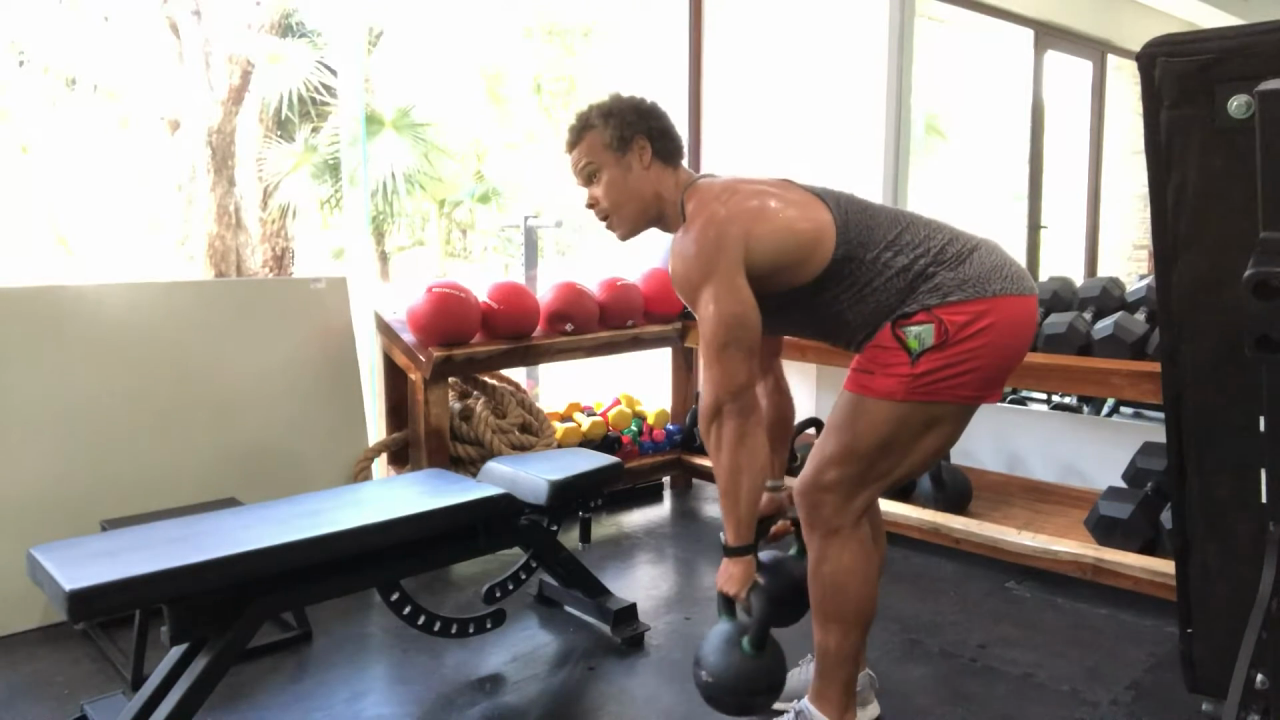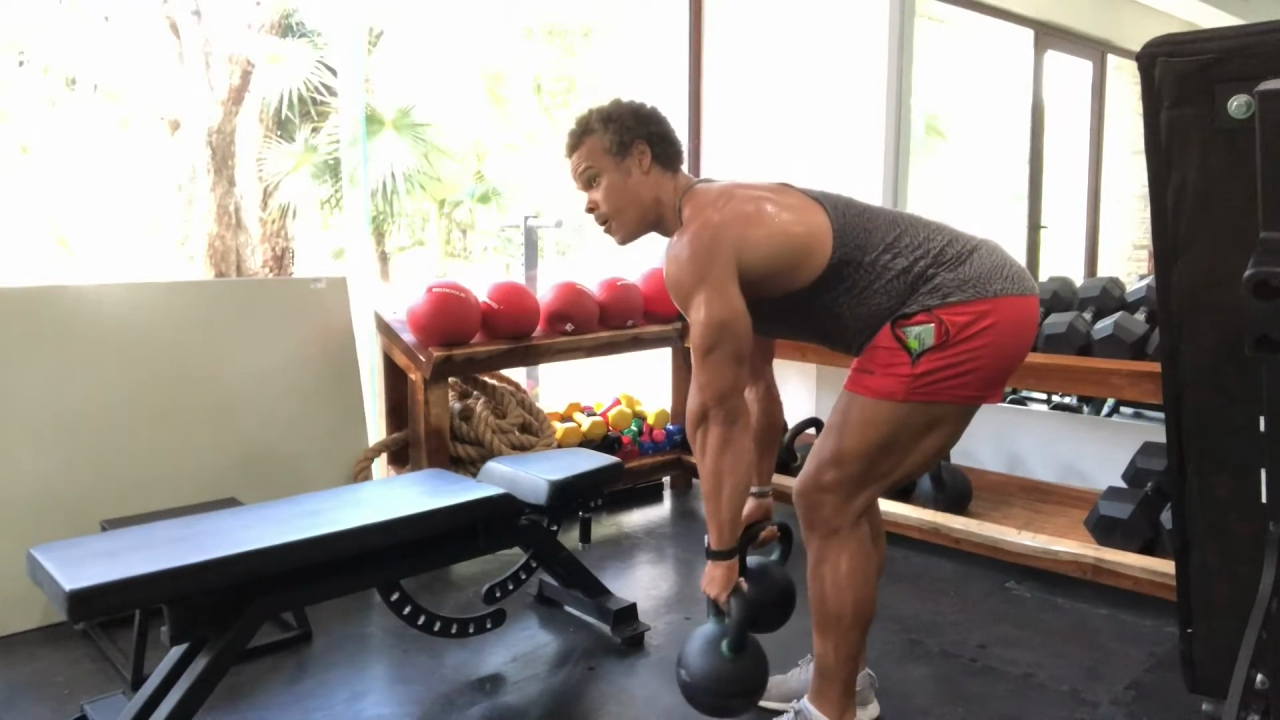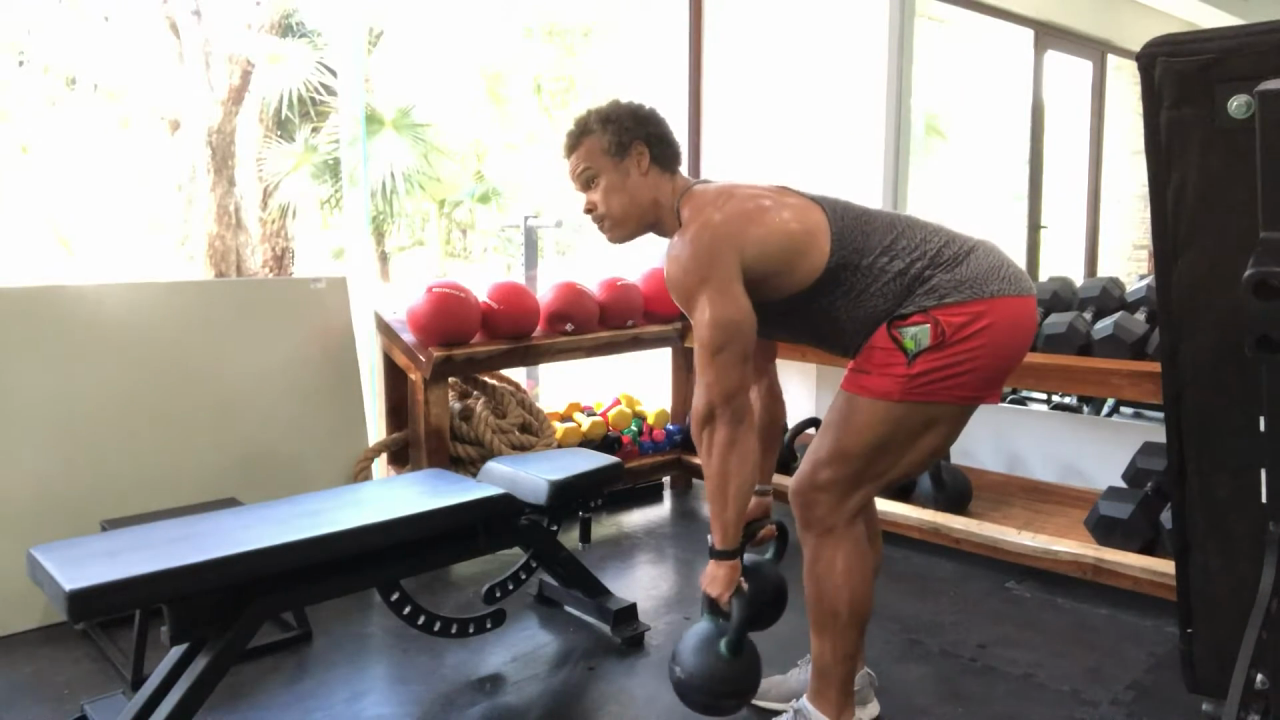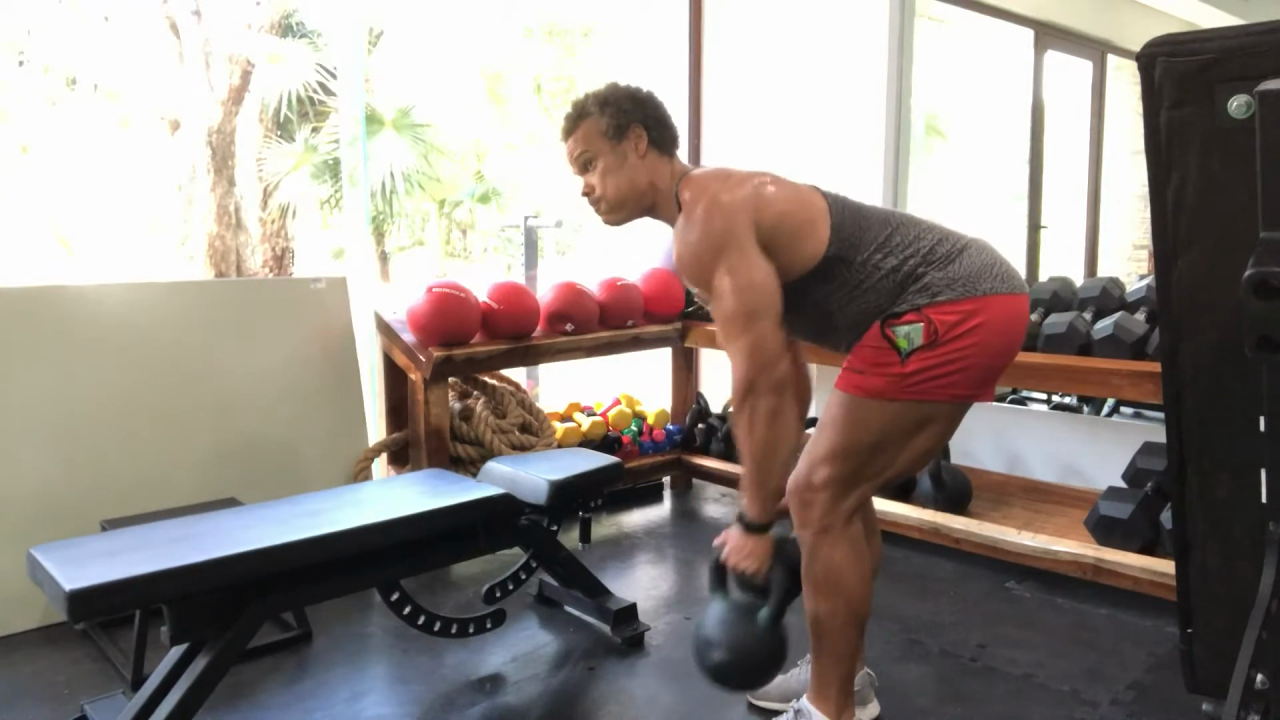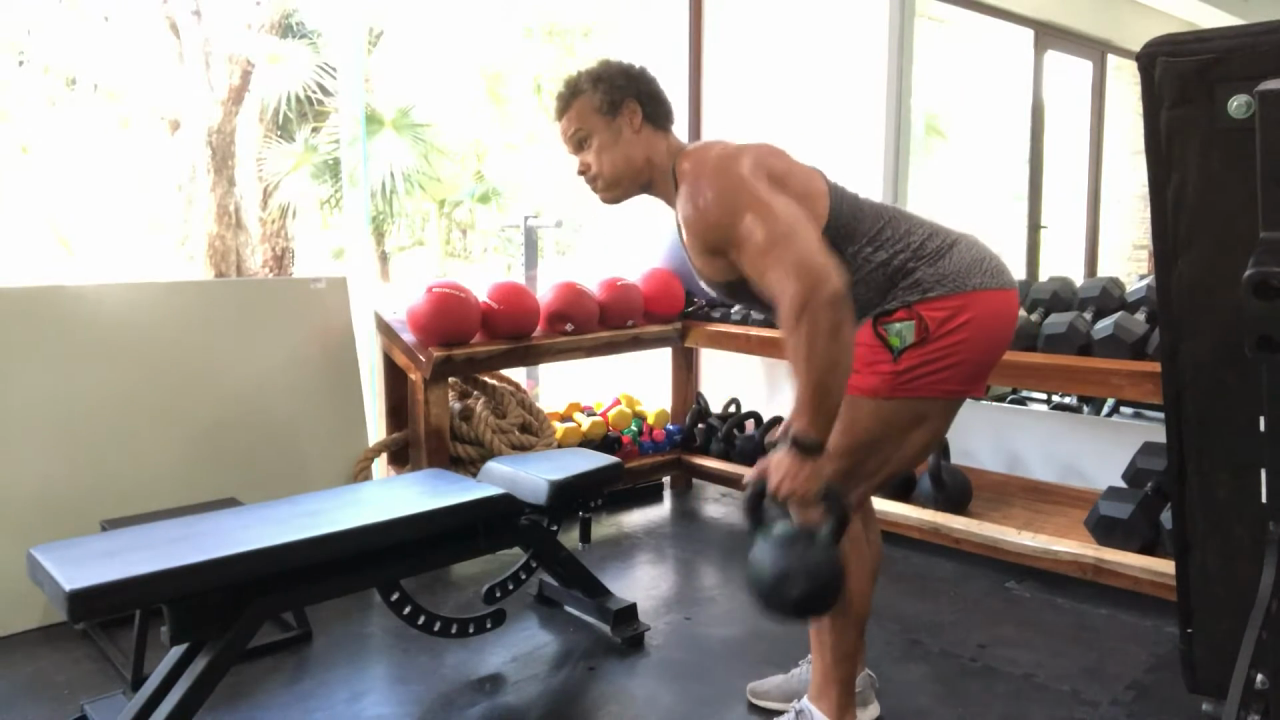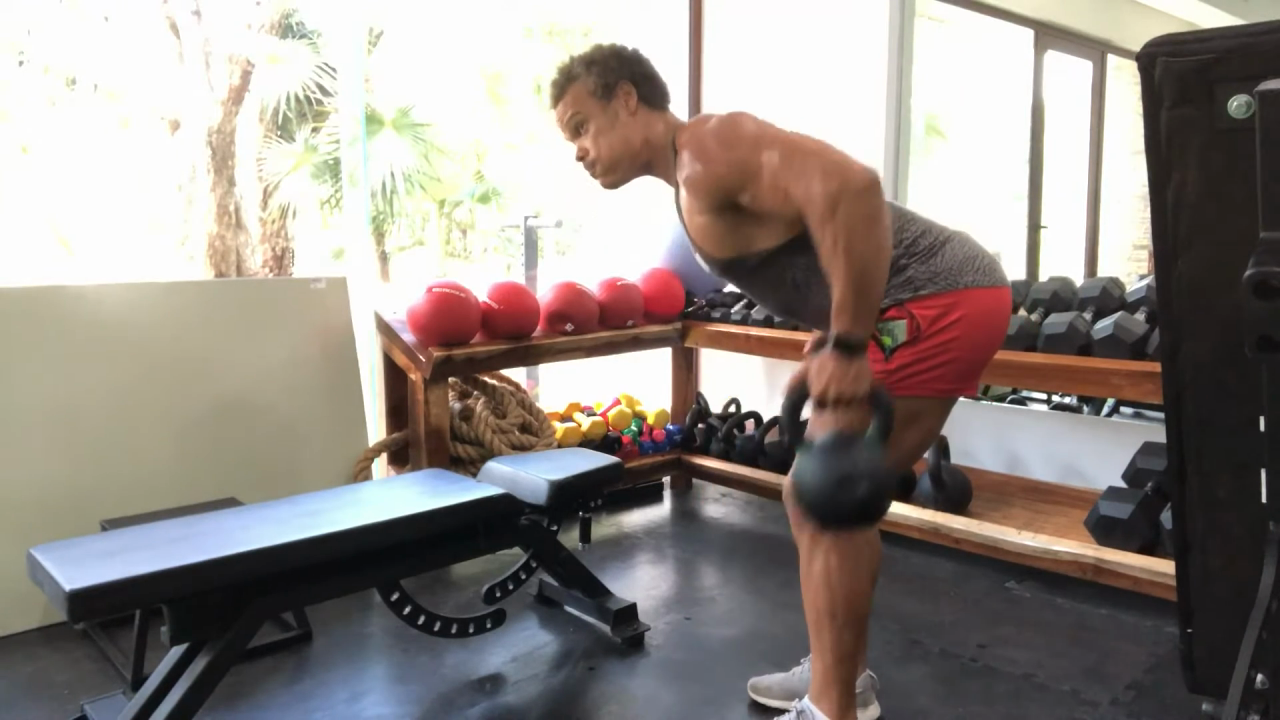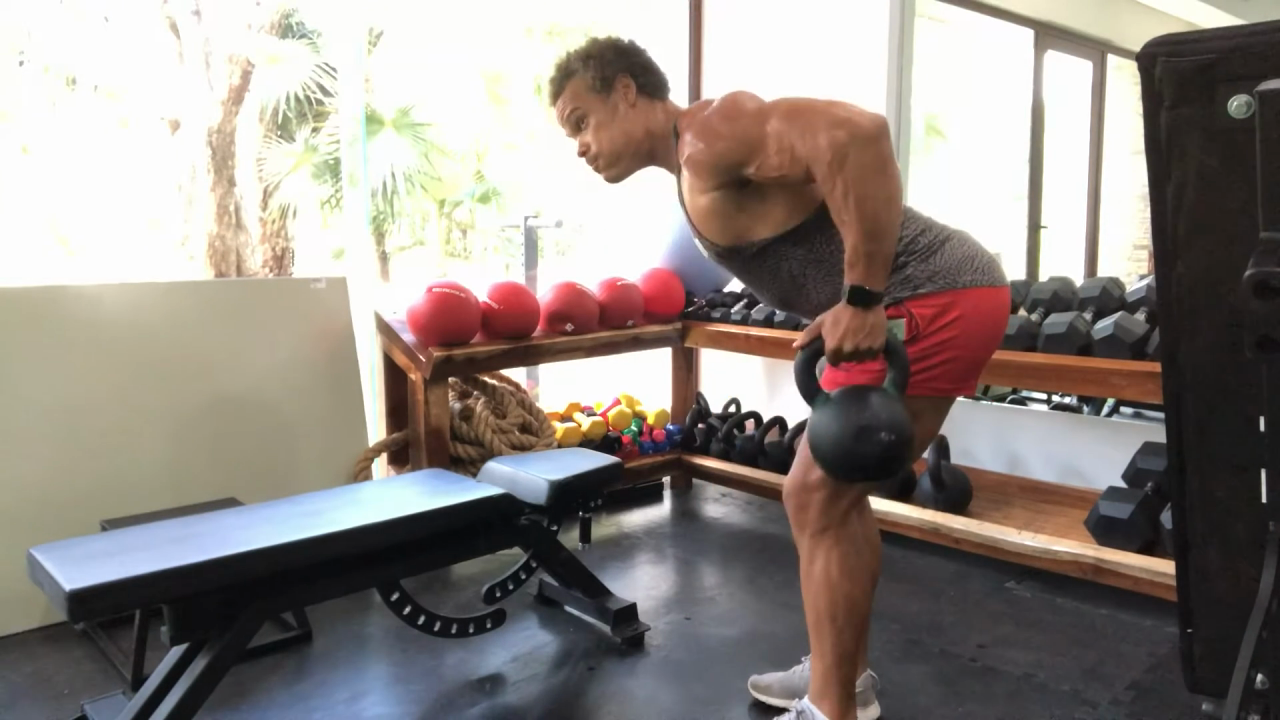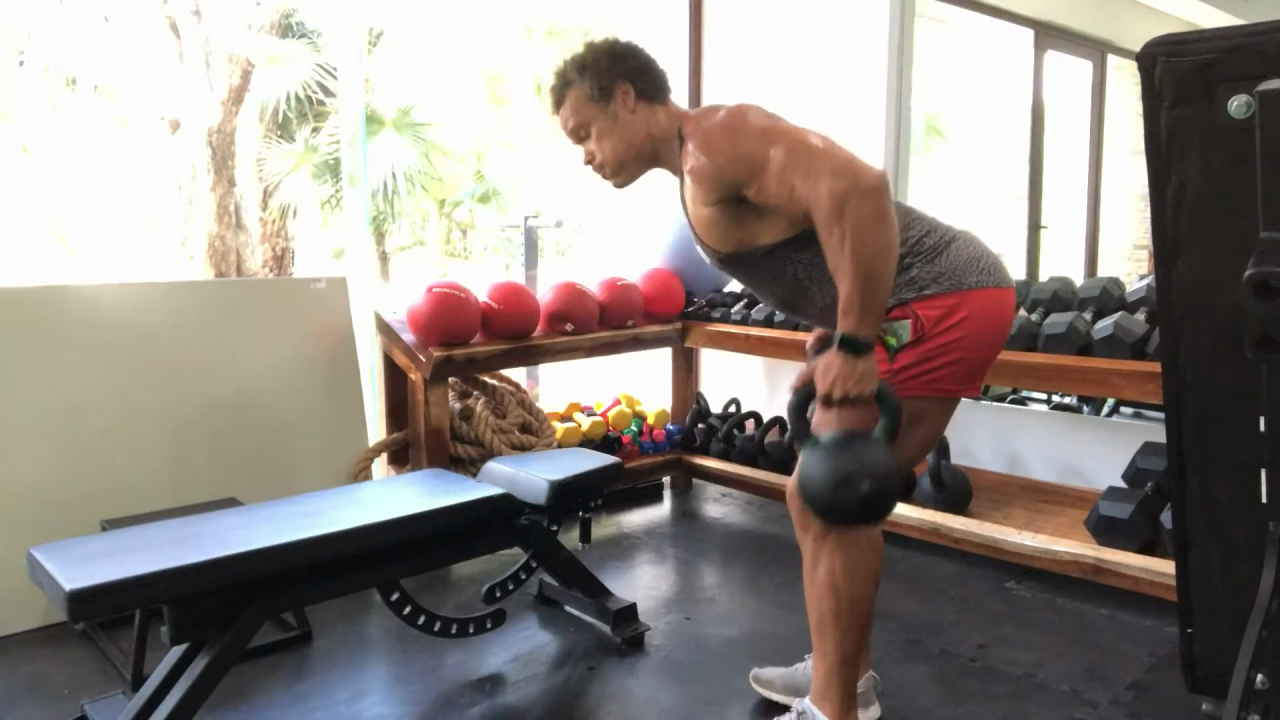
dt=0.2s
person 1, frame 1
left shoulder: (702, 240)
right shoulder: (727, 216)
left elbow: (728, 406)
right elbow: (763, 382)
left wrist: (736, 549)
right wrist: (771, 487)
left hip: (962, 311)
right hip: (983, 298)
left knee: (829, 501)
right knee: (845, 494)
person 1, frame 2
left shoulder: (698, 244)
right shoulder: (724, 220)
left elbow: (715, 412)
right elbow: (755, 386)
left wrist: (720, 553)
right wrist: (757, 494)
left hip: (964, 311)
right hip: (984, 299)
left knee: (827, 501)
right knee: (844, 493)
person 1, frame 3
left shoulder: (699, 244)
right shoulder: (722, 225)
left elbow: (720, 411)
right elbow: (755, 388)
left wrist: (724, 552)
right wrist: (752, 501)
left hip: (962, 313)
right hip: (980, 299)
left knee: (823, 501)
right knee: (841, 492)
person 1, frame 4
left shoulder: (706, 222)
right shoulder: (713, 211)
left elbow: (763, 377)
right elbow: (783, 364)
left wrist: (755, 523)
right wrist: (764, 494)
left hip: (954, 311)
right hip: (973, 298)
left knee: (822, 499)
right knee: (835, 491)
person 1, frame 5
left shoulder: (708, 185)
right shoulder: (701, 195)
left elbow: (817, 292)
right elbow: (808, 293)
left wrist: (805, 445)
right wrist: (806, 431)
left hip: (944, 305)
right hip: (960, 295)
left knee: (821, 499)
right knee: (837, 493)
person 1, frame 6
left shoulder: (708, 154)
right shoulder: (698, 177)
left elbow: (851, 187)
left wrist: (845, 351)
right wrist: (835, 347)
left hip: (936, 303)
right hip: (952, 293)
person 1, frame 7
left shoulder: (711, 136)
right shoulder: (699, 164)
left elbow: (858, 135)
left wrist: (860, 298)
right wrist: (848, 306)
left hip: (932, 301)
right hip: (950, 290)
left knee: (815, 498)
right knee: (836, 492)
person 1, frame 8
left shoulder: (715, 145)
right shoulder: (704, 163)
left elbow: (856, 193)
left wrist: (853, 348)
right wrist: (842, 335)
left hip: (939, 303)
right hip: (955, 290)
